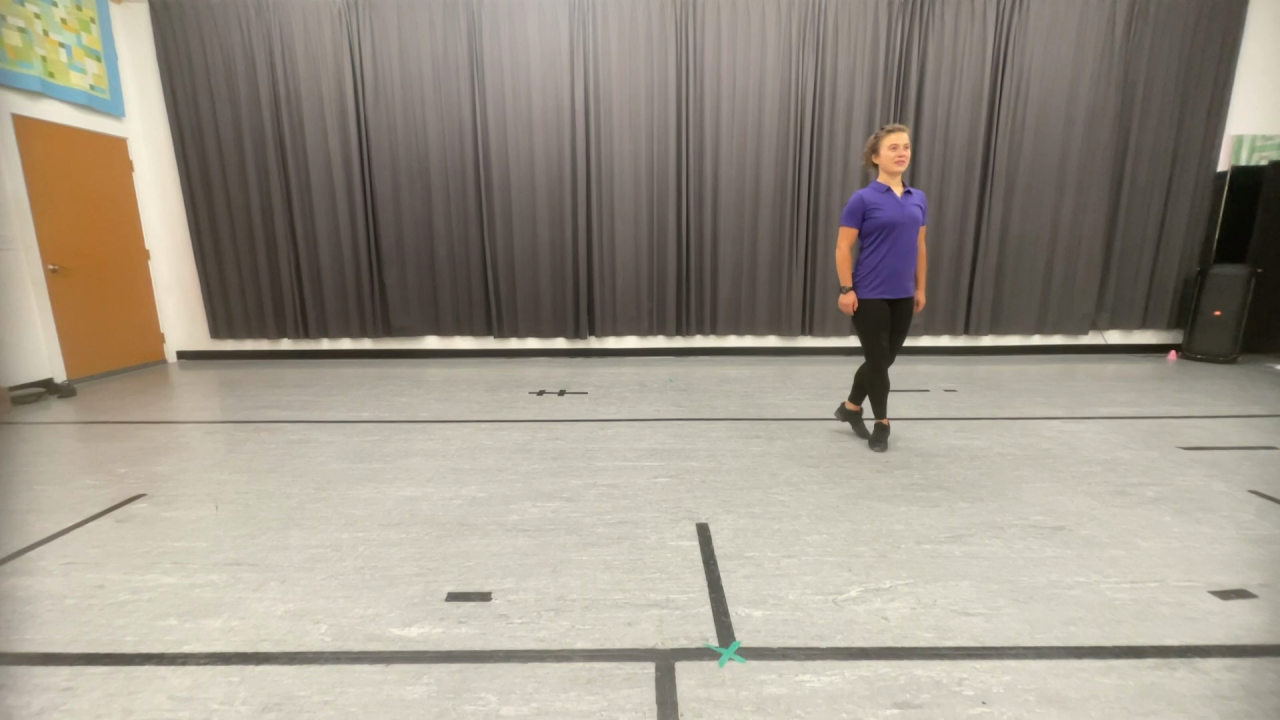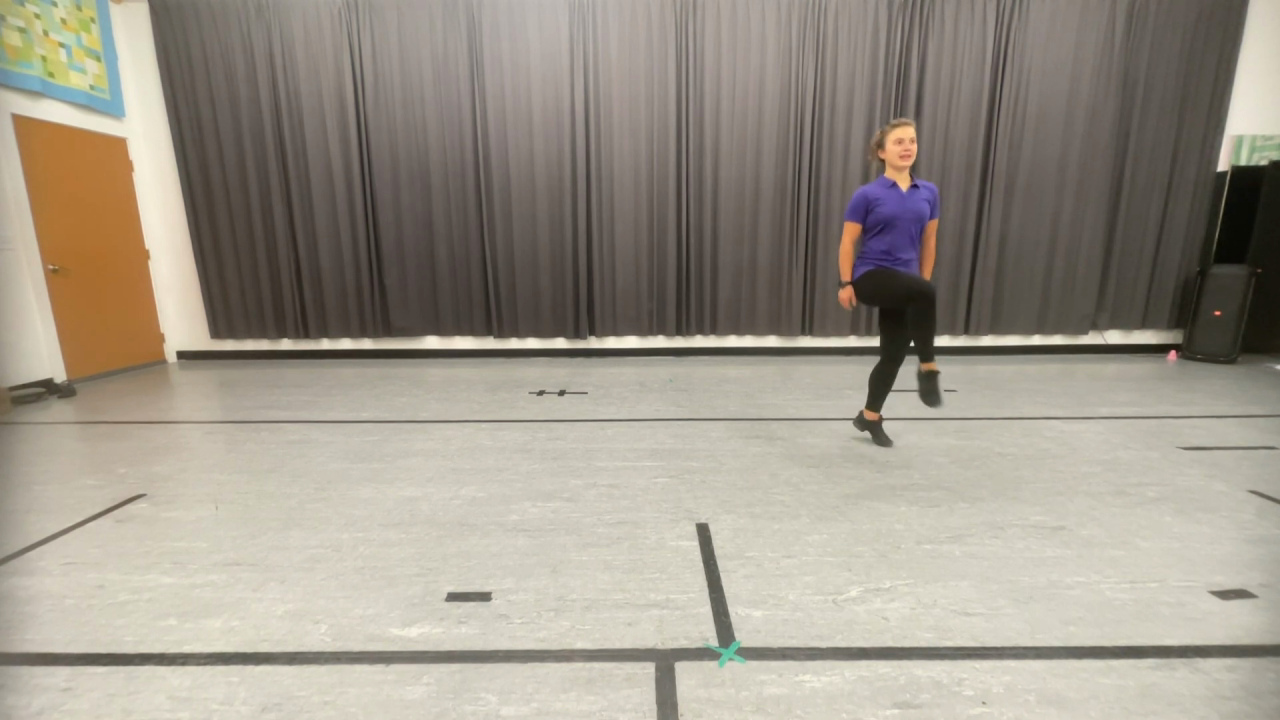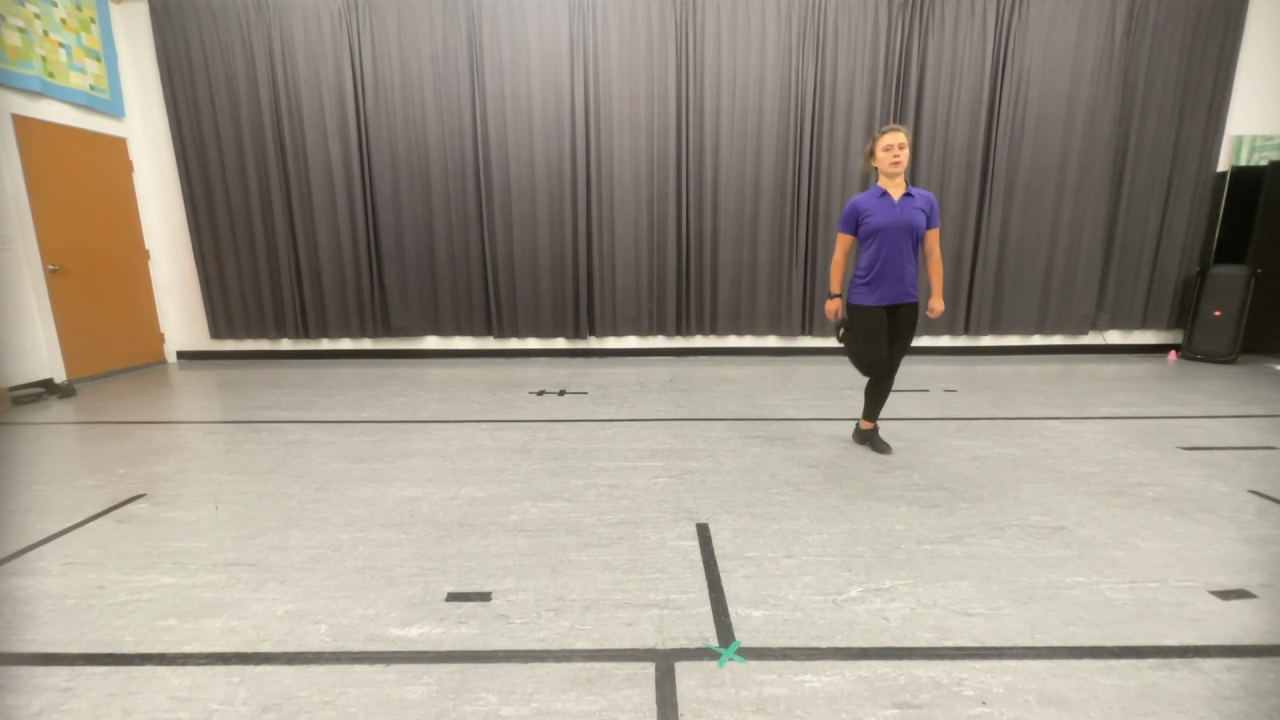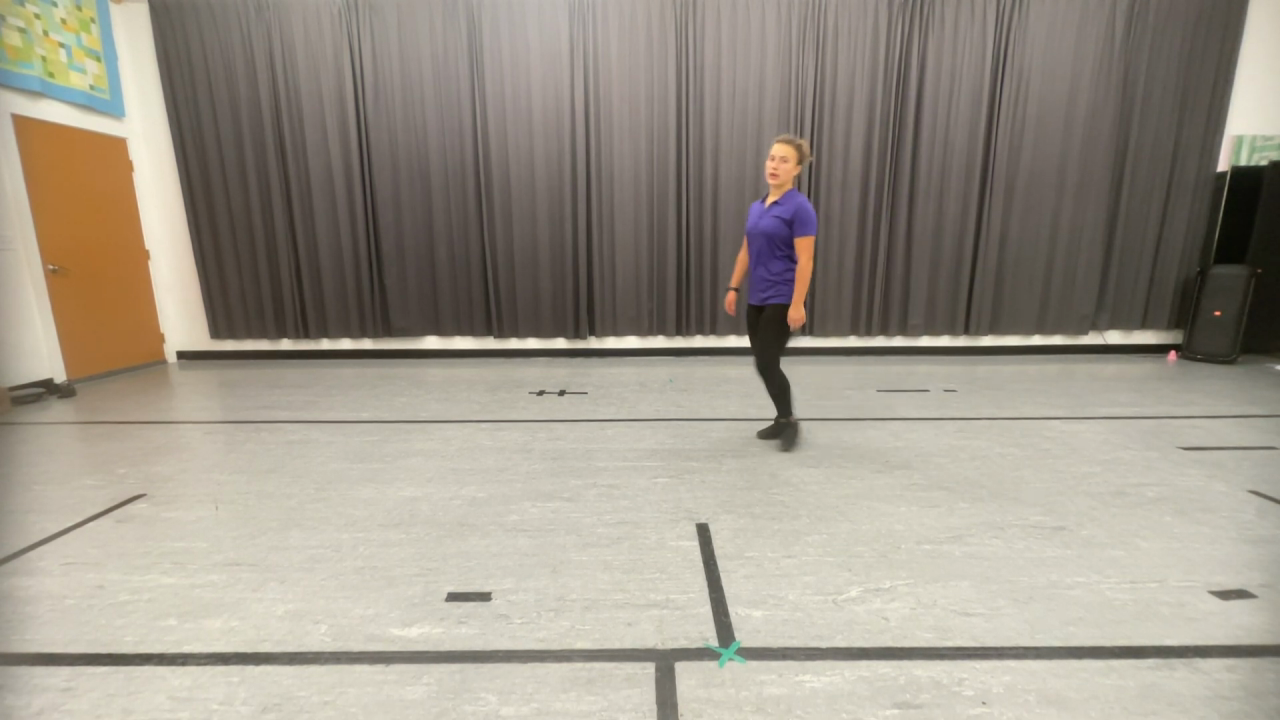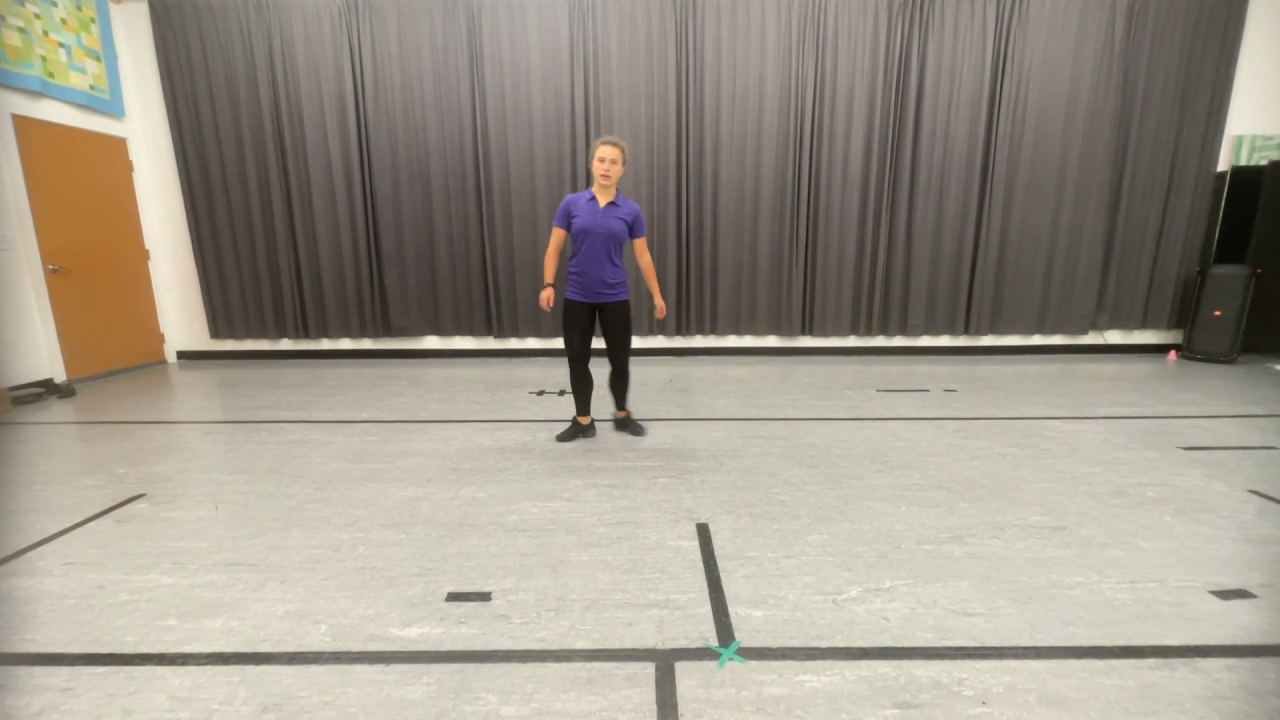
dt=1s
person 1, frame 1
left shoulder: (918, 199)
right shoulder: (863, 199)
left elbow: (919, 247)
right elbow: (844, 247)
left wrist: (920, 288)
right wrist: (846, 289)
left hip: (902, 295)
right hip: (870, 294)
left knee: (885, 358)
right knee: (877, 358)
left ankle: (850, 407)
right ankle: (882, 423)
person 1, frame 2
left shoulder: (929, 193)
right shoulder: (868, 195)
left elbow: (928, 241)
right elbow: (848, 243)
left wrist: (924, 279)
right wrist: (846, 284)
left hip: (902, 282)
right hip: (870, 276)
left knee: (893, 354)
right knee: (922, 293)
left ankle: (870, 416)
right ankle: (928, 370)
person 1, frame 3
left shoulder: (925, 202)
right shoulder: (859, 205)
left elbow: (932, 252)
right elbow: (841, 254)
left wrist: (937, 295)
right wrist: (834, 295)
left hip: (906, 300)
right hip: (866, 298)
left knee: (889, 368)
right knee: (875, 364)
left ankle: (866, 427)
right ankle: (847, 334)
person 1, frame 4
left shoulder: (800, 207)
right shoulder: (757, 207)
left elbow: (805, 260)
left wrist: (797, 304)
right wrist: (733, 287)
left hip: (782, 301)
right hip: (759, 300)
left knee: (767, 363)
right knee: (766, 364)
left ankle: (790, 422)
right ankle: (783, 420)
person 1, frame 5
left shoulder: (631, 210)
right shoulder: (571, 203)
left elbow: (643, 255)
right elbow: (555, 248)
left wrist: (656, 295)
right wrist: (548, 285)
left hip: (615, 297)
right hip: (577, 297)
left knee: (620, 360)
right knee: (577, 360)
left ankle: (622, 415)
right ankle: (583, 420)
